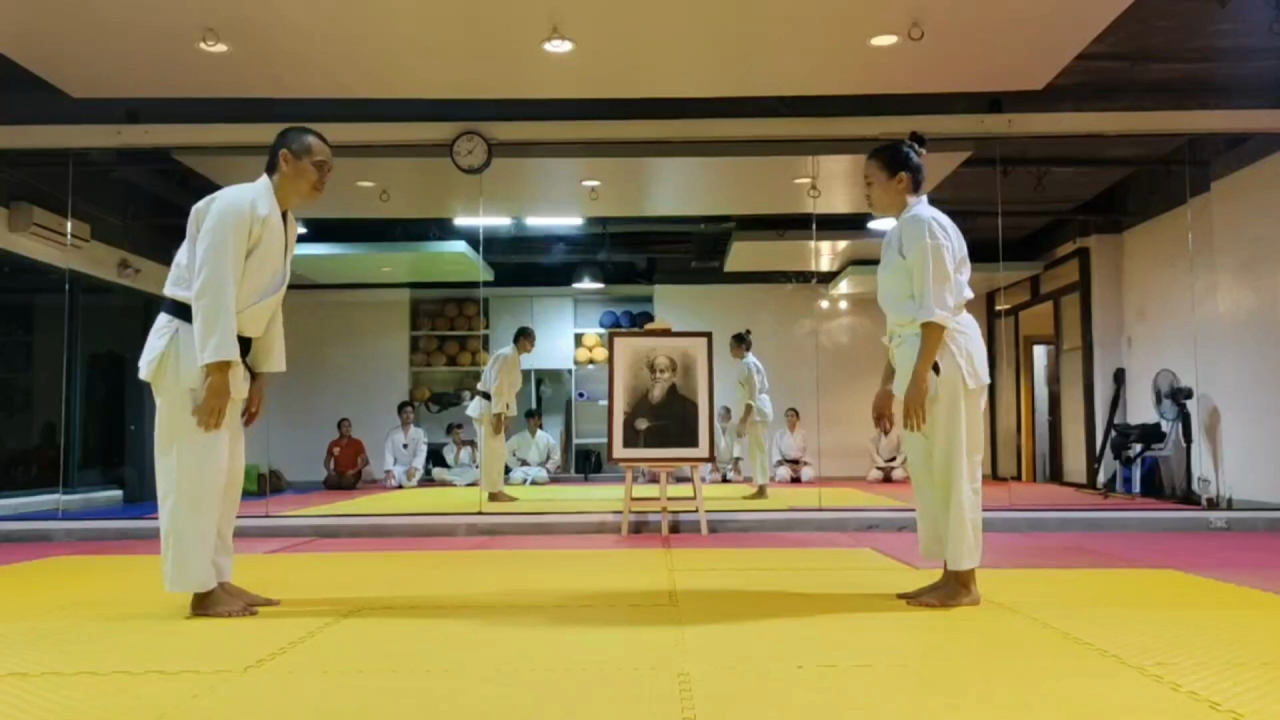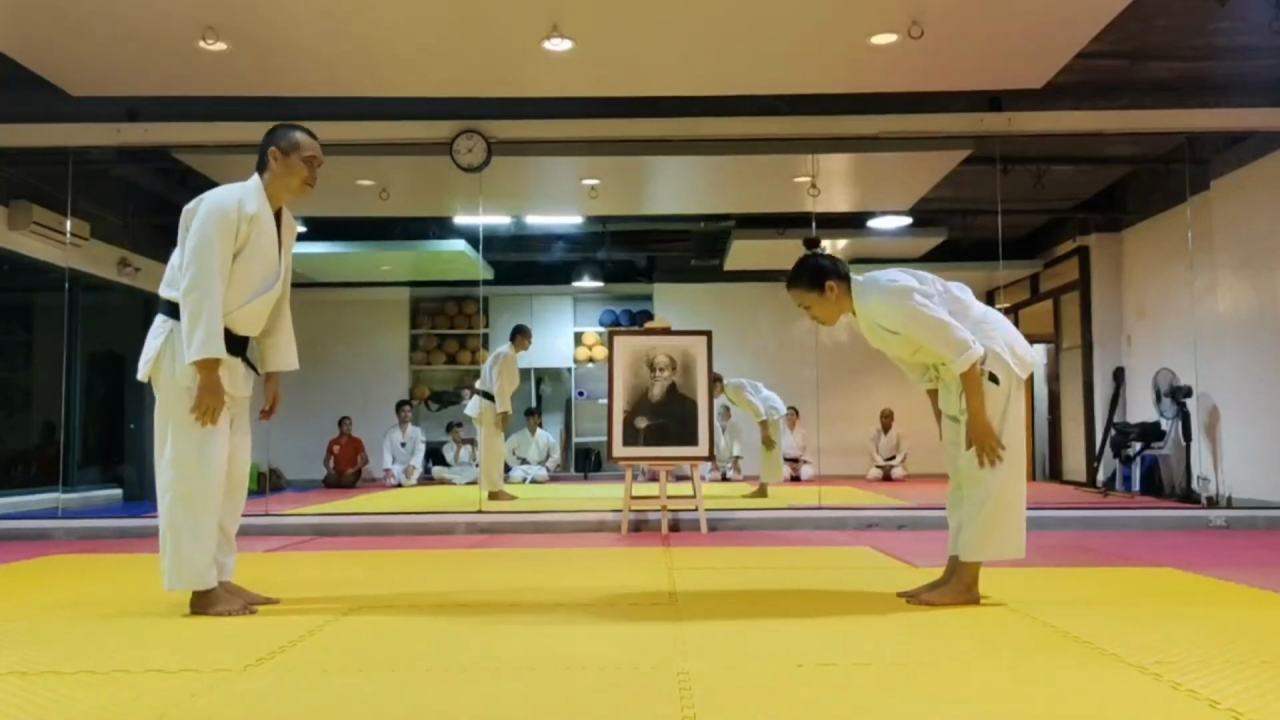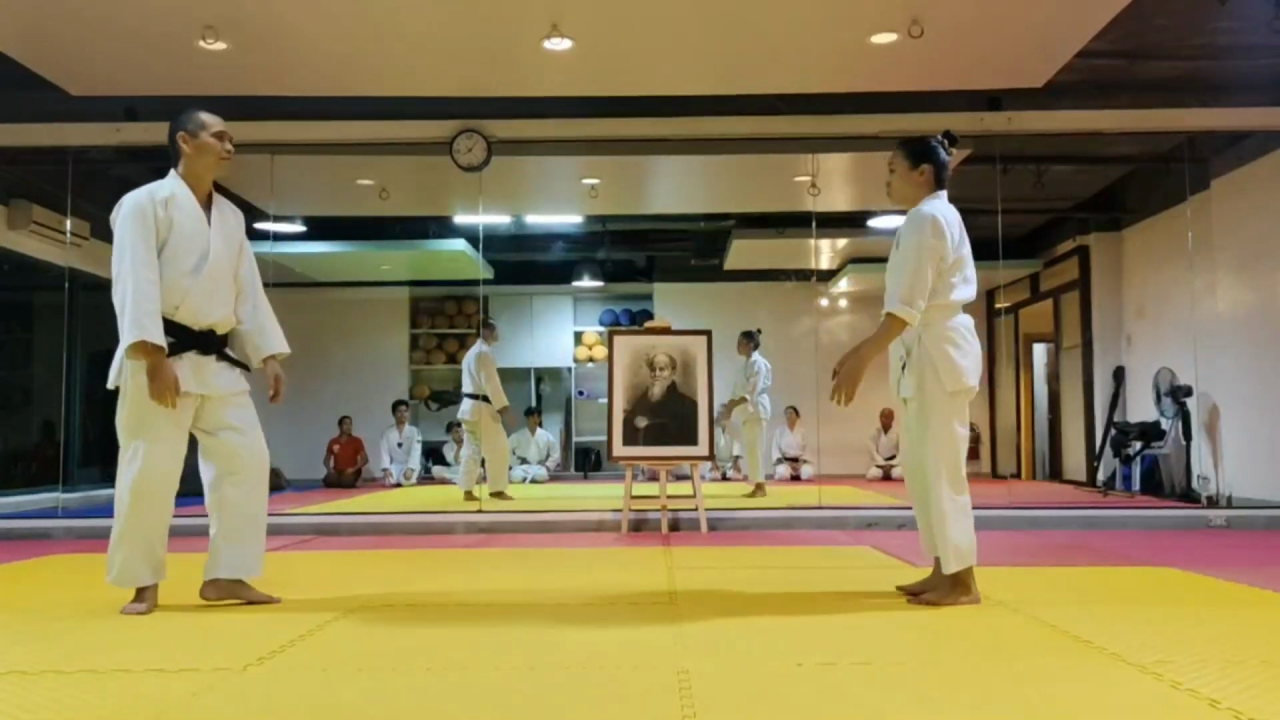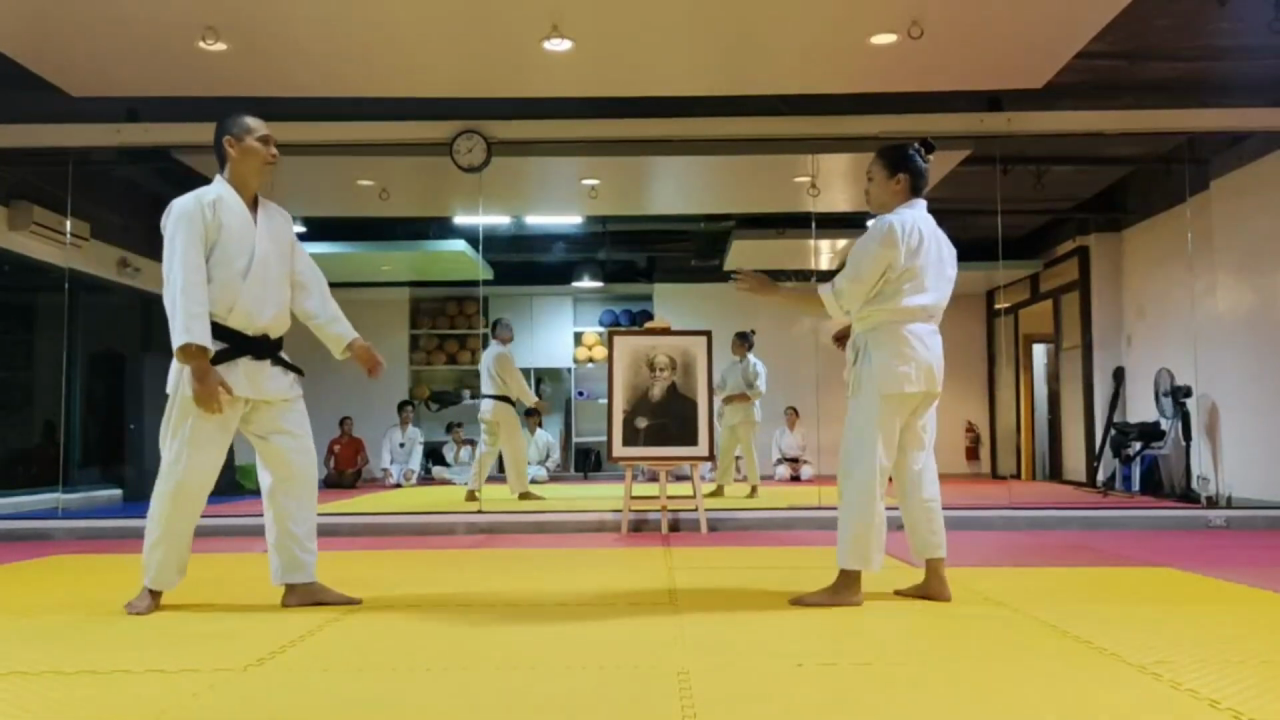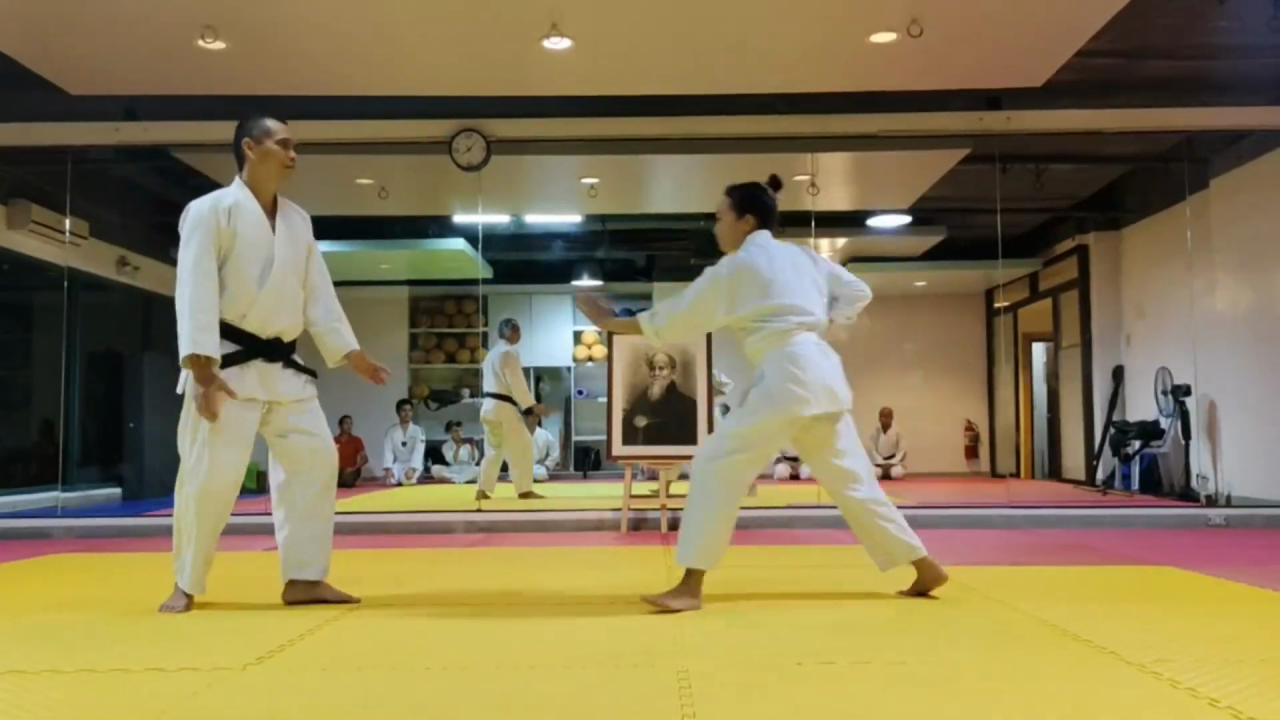
dt=0.7s
person 1, frame 1
left shoulder: (286, 225)
right shoulder: (235, 206)
right elbow: (213, 292)
left wrist: (260, 375)
right wrist: (218, 374)
left hip: (225, 356)
right hip: (190, 347)
left knee: (225, 471)
right knee: (195, 467)
left ankle: (217, 580)
right ankle: (202, 590)
person 1, frame 2
left shoulder: (285, 224)
right shoulder: (223, 206)
left elbow: (276, 303)
right elbow: (200, 292)
left wrist: (273, 372)
right wrist: (208, 372)
left hip: (230, 355)
right hip: (189, 350)
left knee: (231, 469)
right knee: (195, 467)
left ankle: (219, 577)
right ankle: (201, 587)
person 1, frame 3
left shoulder: (231, 216)
right shoulder: (145, 203)
left elbow: (249, 291)
right elbow: (136, 285)
left wrist: (270, 357)
right wrist: (154, 358)
left hip: (218, 360)
right hip: (165, 357)
left knee: (247, 459)
right knee: (151, 471)
left ankle: (226, 575)
right ankle: (143, 584)
person 1, frame 4
left shoulder: (279, 219)
right shoulder: (195, 207)
left elbow: (309, 287)
right elbow: (185, 288)
left wrist: (352, 342)
right wrist: (199, 362)
left hip: (270, 366)
right hip: (215, 362)
left knee: (296, 466)
right knee: (187, 473)
left ankle: (298, 581)
right ankle: (155, 583)
person 1, frame 5
left shoulder: (298, 220)
right shoulder: (212, 210)
left elbow: (318, 295)
right elbow: (196, 291)
left wrist: (350, 351)
right wrist: (200, 367)
left hip: (285, 365)
right hip: (231, 361)
left knee: (315, 461)
right knee: (210, 473)
left ankle: (302, 578)
right ankle: (185, 585)
person 2, frame 1
left shoulder: (924, 223)
right shoulder: (900, 233)
left elbow: (938, 310)
left wrist: (920, 380)
right wrist: (887, 386)
left hip: (942, 359)
right hip: (923, 361)
left knee: (949, 469)
right knee: (931, 471)
left ankle: (963, 583)
right ankle: (952, 577)
person 2, frame 2
left shoulder: (887, 297)
right shoulder: (864, 311)
left elbow: (963, 349)
right elbow: (922, 367)
left wrist: (978, 420)
right wrist: (945, 426)
left hip: (990, 357)
right hip: (962, 365)
left knee: (985, 469)
right knee: (963, 471)
left ankle: (965, 582)
right ankle: (955, 574)
person 2, frame 3
left shoulder: (926, 218)
right shoulder: (941, 219)
left elbow: (907, 306)
left wrist: (858, 358)
right wrist: (862, 352)
left hip: (937, 353)
right hip: (937, 352)
left knee: (940, 467)
right knee: (926, 466)
left ankle: (962, 581)
right ankle: (944, 573)
person 2, frame 4
left shoulder: (890, 228)
right shoulder: (937, 235)
left elbow: (841, 295)
left wrist: (774, 289)
right wrist: (863, 323)
left hip: (890, 354)
right hip: (923, 352)
left knee: (863, 466)
right knee: (915, 466)
left ankle: (848, 583)
right ankle: (935, 578)
person 2, frame 5
left shoulder: (732, 269)
right shoulder: (800, 256)
left elbow: (671, 322)
right elbow: (857, 293)
left wrist: (612, 323)
left hip: (785, 377)
right hip: (821, 373)
left knee: (716, 470)
right knee: (851, 481)
left ankle: (692, 586)
right ankle: (924, 566)
